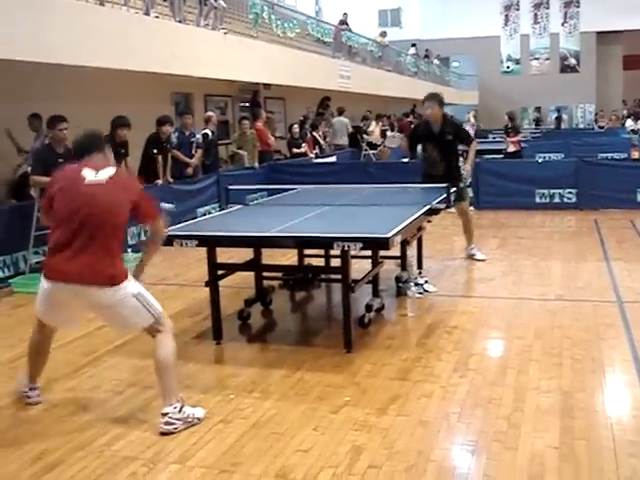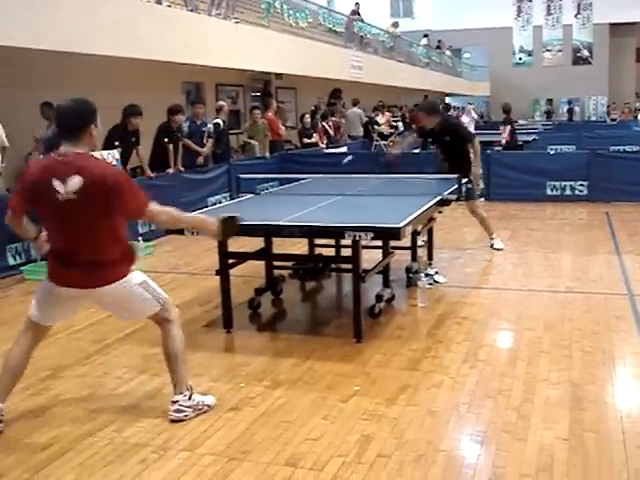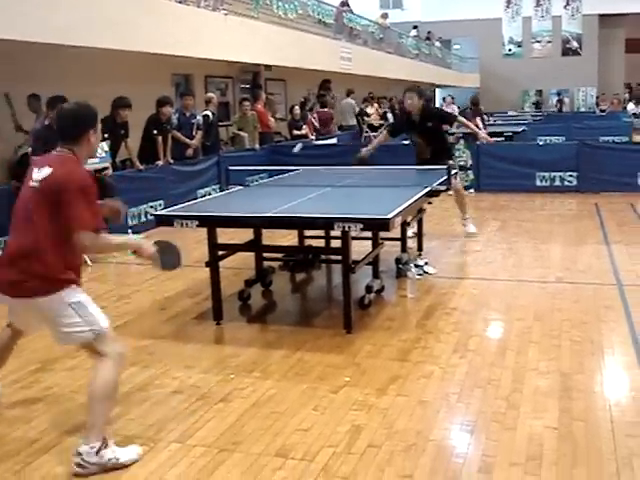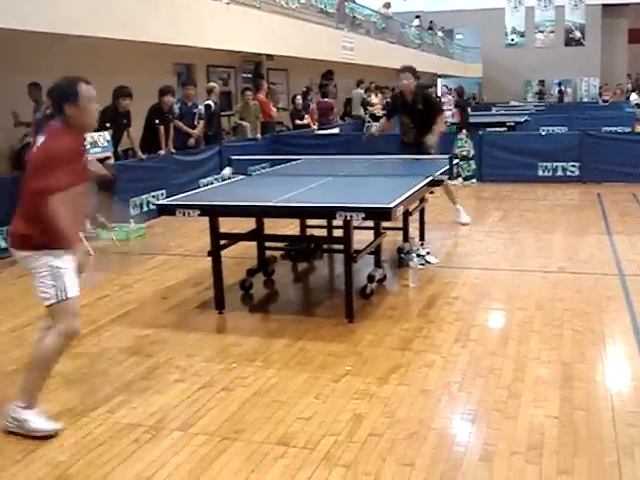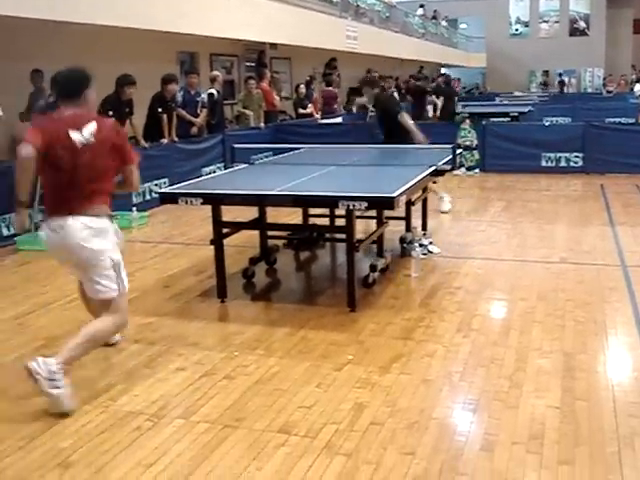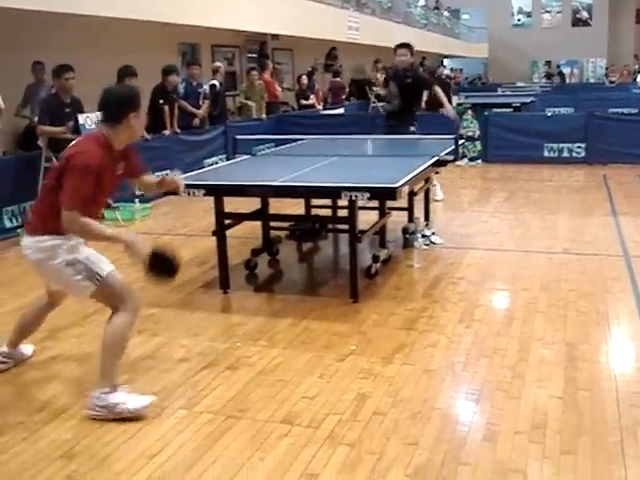
dt=0.4s
person 1, frame 1
left shoulder: (62, 178)
right shoulder: (127, 183)
right elbow: (159, 231)
right wrist: (146, 261)
left hip: (60, 275)
right hip: (107, 280)
left knee: (43, 328)
right knee: (163, 331)
left ankle: (31, 388)
right ankle: (172, 411)
person 1, frame 2
left shoulder: (35, 172)
right shoulder: (107, 175)
right elbow: (153, 215)
left wrist: (35, 236)
right wrist: (200, 221)
left hip: (62, 277)
right hip: (111, 276)
left knee: (30, 334)
right knee: (170, 318)
right ankle: (183, 399)
person 1, frame 3
left shoulder: (42, 165)
right shoulder: (74, 177)
right elbow: (84, 242)
left wrist: (95, 212)
right wrist: (134, 243)
right hip: (45, 285)
right knee: (111, 353)
right ankle: (94, 449)
person 1, frame 4
left shoulder: (68, 139)
right shoulder: (65, 145)
right elbow: (57, 198)
left wrist: (89, 170)
right wrist: (76, 243)
left hip: (34, 239)
right hip: (42, 246)
left knee: (75, 266)
right knee: (66, 325)
left ankle: (58, 312)
right ankle: (22, 409)
person 1, frame 5
left shoulder: (44, 126)
right shoulder: (110, 129)
left elbow: (26, 155)
right elbow: (133, 183)
left wrist: (22, 203)
left hip: (56, 226)
right hip: (93, 226)
left knee: (87, 274)
right knee: (115, 313)
left ankle: (100, 334)
right ankle: (53, 366)
person 1, frame 6
left shoulder: (119, 149)
right shoulder: (89, 157)
left elbow: (139, 181)
right elbow: (70, 220)
left wrist: (163, 182)
right wrist: (125, 239)
left hip: (44, 239)
right hip: (54, 241)
left knee: (54, 296)
right knee: (127, 303)
right ankle: (106, 393)
person 2, frame 1
left shoulder: (453, 126)
right shoulder: (419, 128)
left elbow: (471, 143)
right elbow: (409, 148)
left wrist: (469, 164)
left hip: (452, 175)
right hip: (429, 177)
left knee: (464, 211)
left ankle: (471, 247)
person 2, frame 2
left shoulder: (453, 126)
right shoulder: (427, 128)
left elbow: (474, 143)
right elbow: (416, 136)
left wrist: (476, 166)
right wrist: (399, 147)
left hip: (463, 172)
right hip: (447, 171)
left knee: (473, 207)
left ankle: (493, 237)
person 2, frame 3
left shoulder: (434, 113)
right shoulder: (403, 118)
left elbow: (458, 120)
right elbow: (387, 134)
left wrist: (478, 132)
right wrist: (369, 148)
left hip: (442, 156)
right hip: (423, 159)
left knee: (455, 186)
left ankle: (466, 219)
person 2, frame 4
left shoulder: (425, 97)
right shoulder: (396, 100)
left elbow: (441, 116)
right elbow: (387, 118)
left wrist: (435, 135)
right wrist: (377, 128)
left hip: (426, 144)
right hip: (408, 144)
left ankle: (458, 208)
person 2, frame 5
left shoulder: (385, 101)
right shoulder: (379, 99)
left elbow: (401, 115)
left wrist: (415, 132)
right wrist: (363, 100)
left hip: (399, 142)
right hip: (393, 143)
person 2, frame 6
left shoulder: (416, 75)
right shoulder: (392, 73)
left elbow: (435, 88)
left wrist: (447, 105)
left hip: (406, 120)
right hip: (392, 119)
left ankle: (434, 185)
